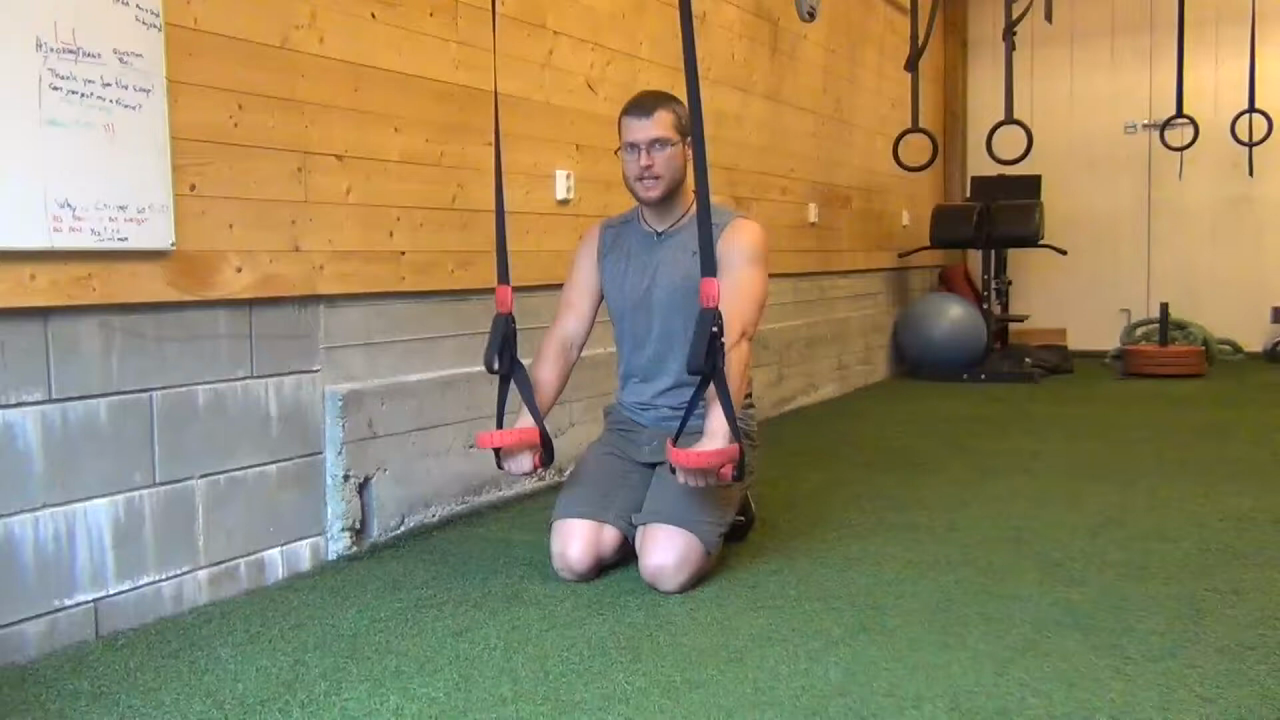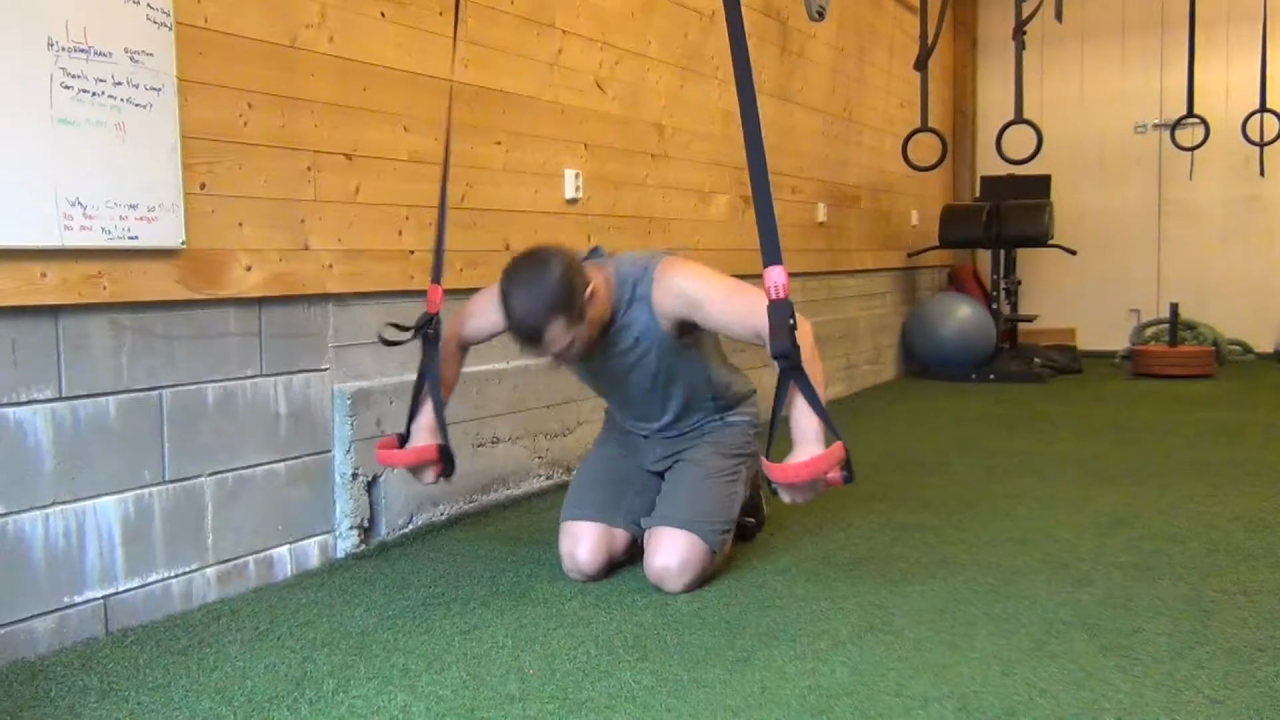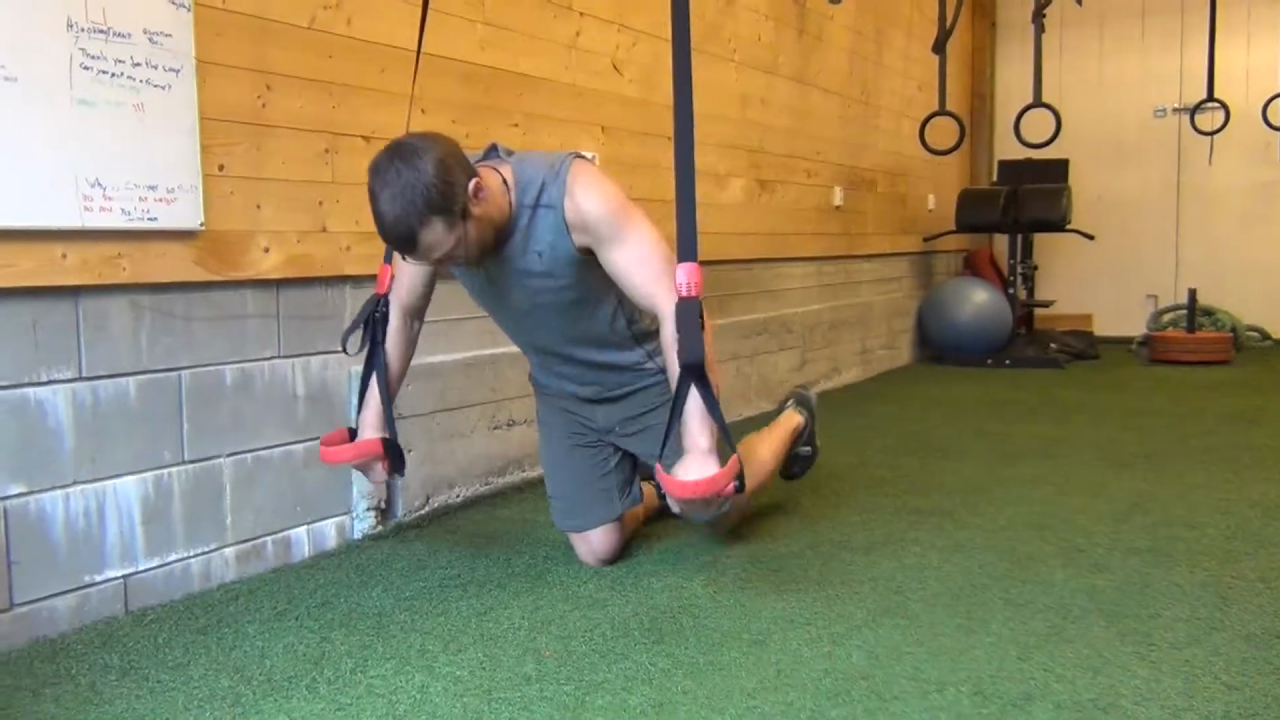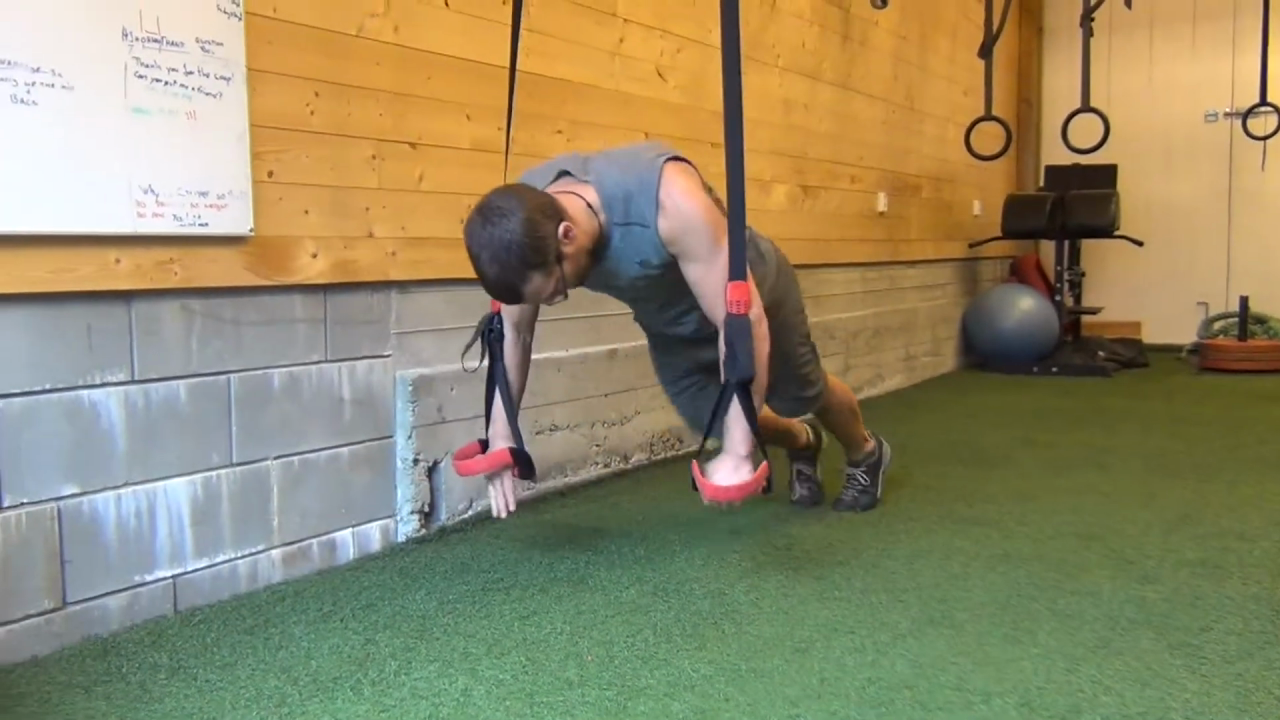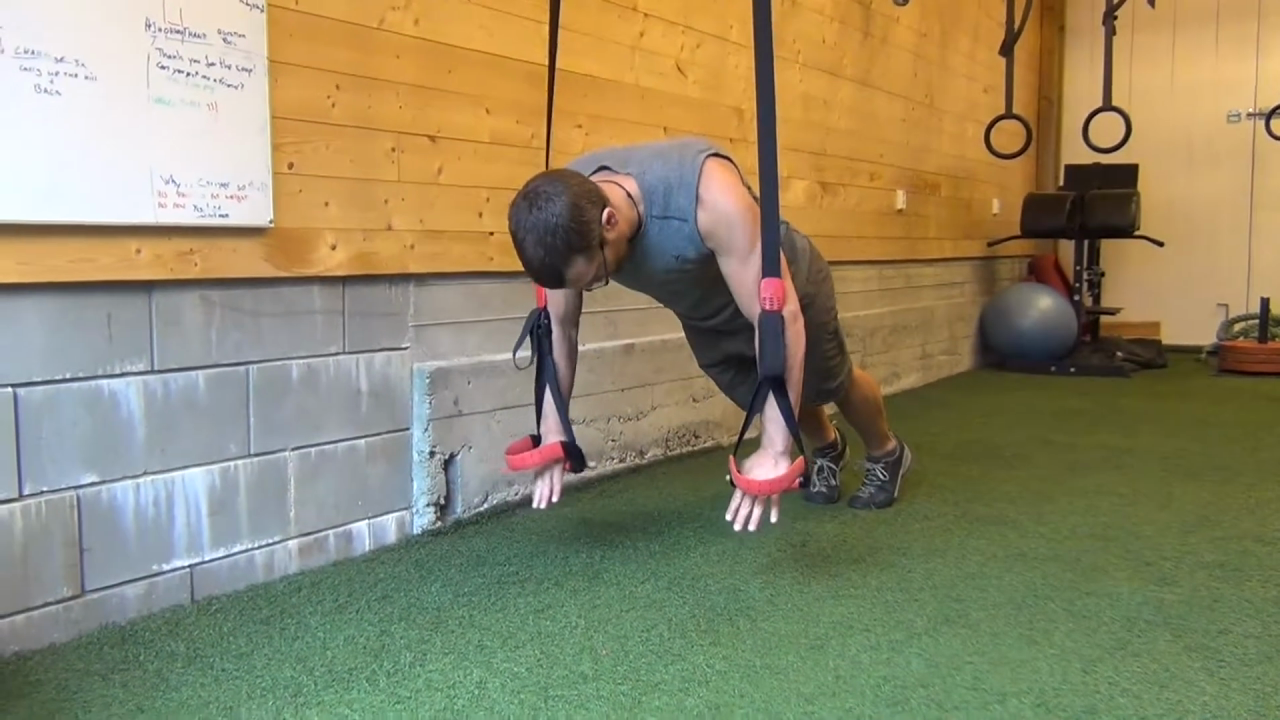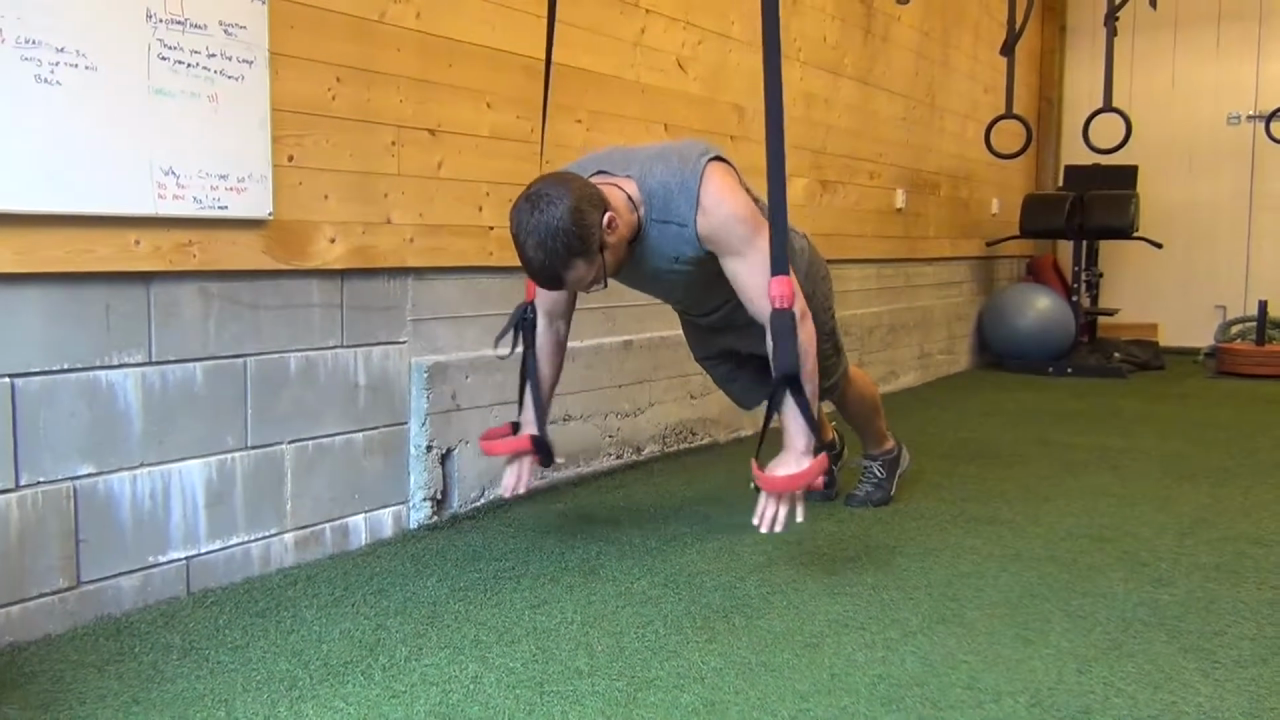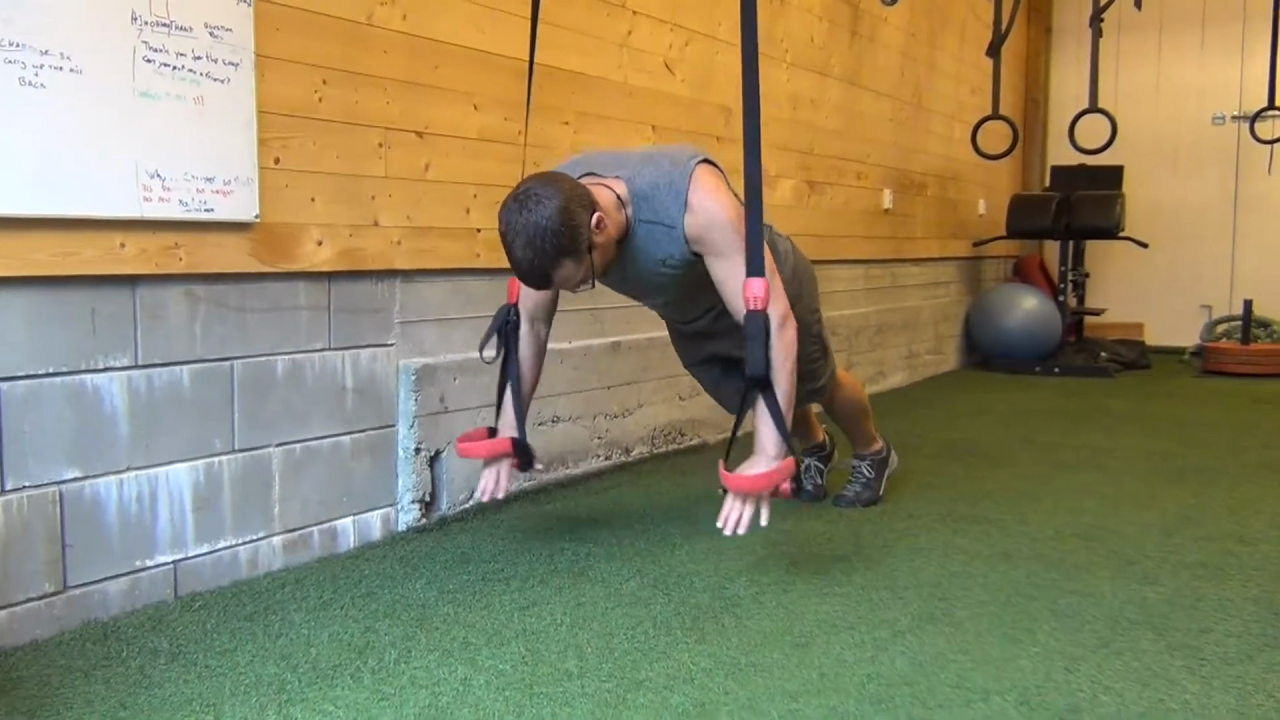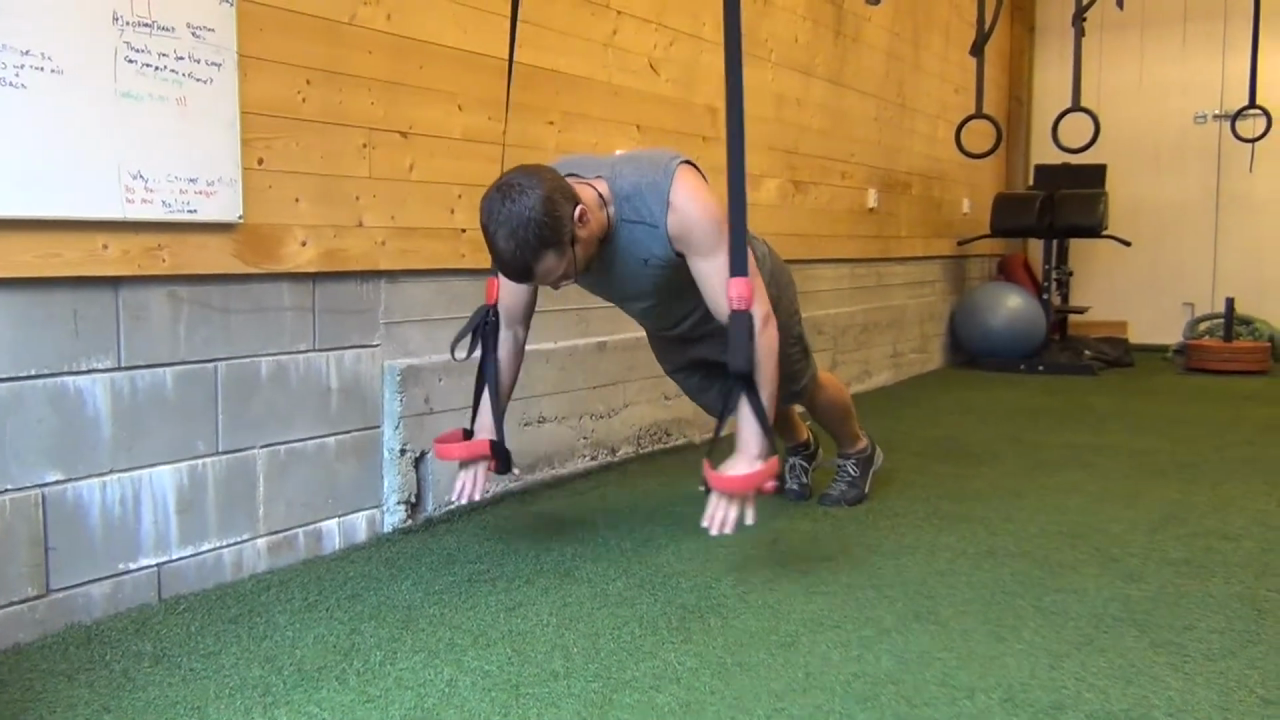
dt=0.7s
person 1, frame 1
left shoulder: (735, 236)
right shoulder: (601, 241)
left elbow: (733, 340)
right elbow: (565, 338)
left wrist: (718, 433)
right wrist: (527, 422)
left hip: (707, 429)
right hip: (628, 426)
left knee: (665, 568)
right knee: (572, 557)
left ankle: (722, 503)
right ankle: (650, 515)
person 1, frame 2
left shoulder: (664, 285)
right shoulder: (539, 296)
left elbow: (788, 327)
right elbow: (454, 330)
left wrist: (809, 441)
right wrist: (426, 422)
left hip: (712, 427)
right hip: (630, 433)
left knee: (670, 569)
right knee: (581, 559)
left ankle: (741, 492)
right ankle: (659, 515)
person 1, frame 3
left shoulder: (576, 195)
right shoulder: (434, 212)
left elbow: (676, 307)
right elbow: (402, 314)
left wrist: (699, 447)
right wrist: (373, 418)
left hip: (651, 374)
right hip: (563, 392)
left knee: (717, 506)
right knee: (597, 550)
left ankle: (792, 420)
right ankle: (655, 491)
person 1, frame 4
left shoulder: (668, 200)
right shoulder: (526, 220)
left elbow: (744, 322)
right elbow: (514, 331)
left wrist: (739, 452)
right wrist: (501, 435)
left hip: (752, 299)
left knee: (806, 395)
right knee: (721, 428)
left ankle: (865, 454)
right ankle: (801, 442)
person 1, frame 5
left shoulder: (705, 192)
right shoulder: (567, 215)
left elbow: (781, 318)
right elbow: (561, 327)
left wrist: (775, 451)
right wrist: (553, 432)
left hip: (785, 287)
left knee: (830, 381)
right knee: (766, 398)
left ankle: (887, 454)
right ankle: (828, 449)
person 1, frame 6
left shoulder: (705, 197)
right shoulder: (565, 210)
left elbow: (790, 320)
right elbow: (549, 321)
left wrist: (796, 450)
right wrist: (531, 427)
left knee: (830, 380)
right knee: (763, 393)
left ankle: (884, 453)
right ankle: (828, 448)
person 1, frame 7
left shoulder: (694, 198)
right shoulder: (552, 216)
left elbow: (775, 324)
right elbow: (530, 324)
left wrist: (769, 454)
right wrist: (506, 432)
left hip: (769, 291)
left knee: (817, 384)
right knee: (757, 398)
left ankle: (872, 454)
right ankle: (816, 450)
person 1, frame 8
left shoulder: (675, 199)
right shoulder: (532, 221)
left elbow: (753, 322)
right elbow: (509, 328)
left wrist: (750, 452)
right wrist: (484, 435)
left hip: (746, 299)
left knee: (799, 386)
right knee: (737, 402)
left ankle: (857, 452)
right ankle: (800, 449)
